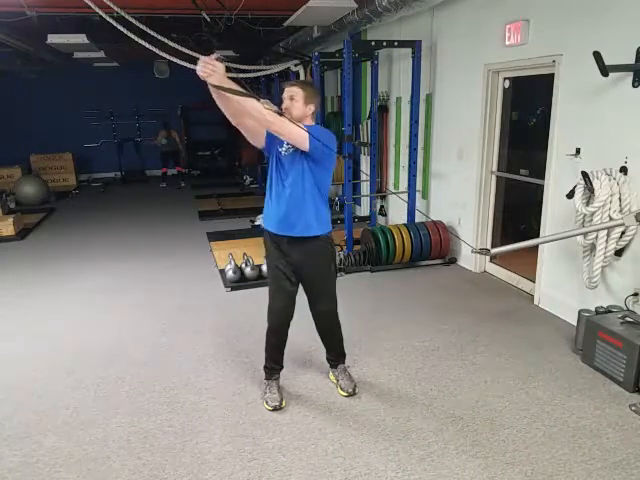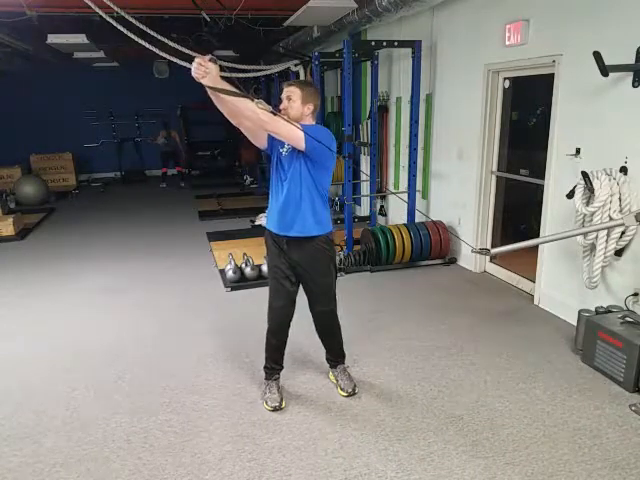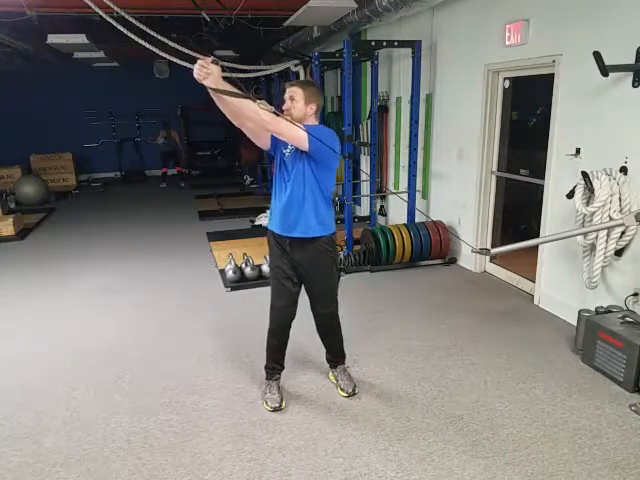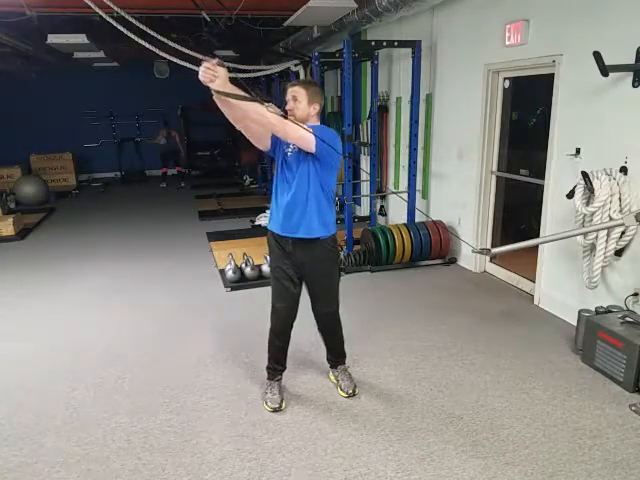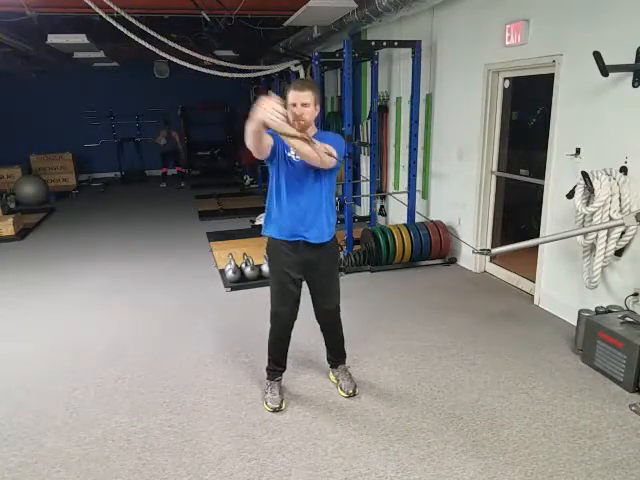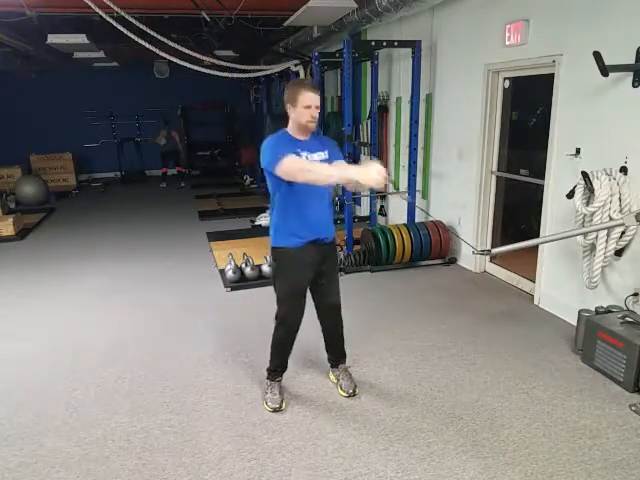
dt=0.3s
person 1, frame 1
left shoulder: (323, 139)
right shoulder: (275, 141)
left elbow: (275, 123)
right elbow: (241, 119)
left wrist: (227, 83)
right wrist: (215, 85)
left hip: (314, 241)
right hip: (278, 240)
left knee: (325, 310)
right knee: (278, 314)
left ankle: (338, 366)
right ankle: (271, 377)
person 1, frame 2
left shoulder: (322, 138)
right shoulder: (278, 141)
left elbow: (266, 121)
right elbow: (241, 120)
left wrist: (218, 82)
right wrist: (210, 85)
left hip: (314, 241)
right hip: (279, 240)
left knee: (325, 310)
right knee: (278, 313)
left ankle: (338, 365)
right ankle: (272, 377)
person 1, frame 3
left shoulder: (325, 139)
right shoulder: (282, 141)
left elbow: (269, 122)
right elbow: (245, 121)
left wrist: (220, 84)
right wrist: (212, 86)
left hip: (317, 242)
right hip: (281, 240)
left knee: (326, 310)
right knee: (280, 313)
left ankle: (337, 365)
right ankle: (272, 377)
person 1, frame 4
left shoulder: (328, 139)
right shoulder: (279, 140)
left elbow: (281, 127)
right elbow: (244, 124)
left wrist: (229, 87)
right wrist: (217, 88)
left hip: (319, 242)
right hip: (282, 241)
left knee: (327, 310)
right knee: (282, 313)
left ankle: (338, 366)
right ankle: (274, 377)
person 1, frame 5
left shoulder: (332, 142)
right shoulder: (276, 143)
left elbow: (318, 158)
right elbow: (255, 144)
left wrist: (283, 127)
right wrist: (258, 119)
left hip: (322, 244)
right hip: (283, 244)
left knee: (328, 311)
right knee: (282, 316)
left ankle: (338, 366)
right ankle: (274, 378)
person 1, frame 6
left shoulder: (327, 145)
right shoulder: (275, 145)
left elbow: (341, 176)
right elbow: (303, 173)
left wrist: (365, 176)
right wrist: (356, 172)
left hip: (325, 243)
right hip: (290, 247)
left knee: (331, 310)
right knee: (289, 316)
left ankle: (338, 366)
right ankle: (274, 378)
